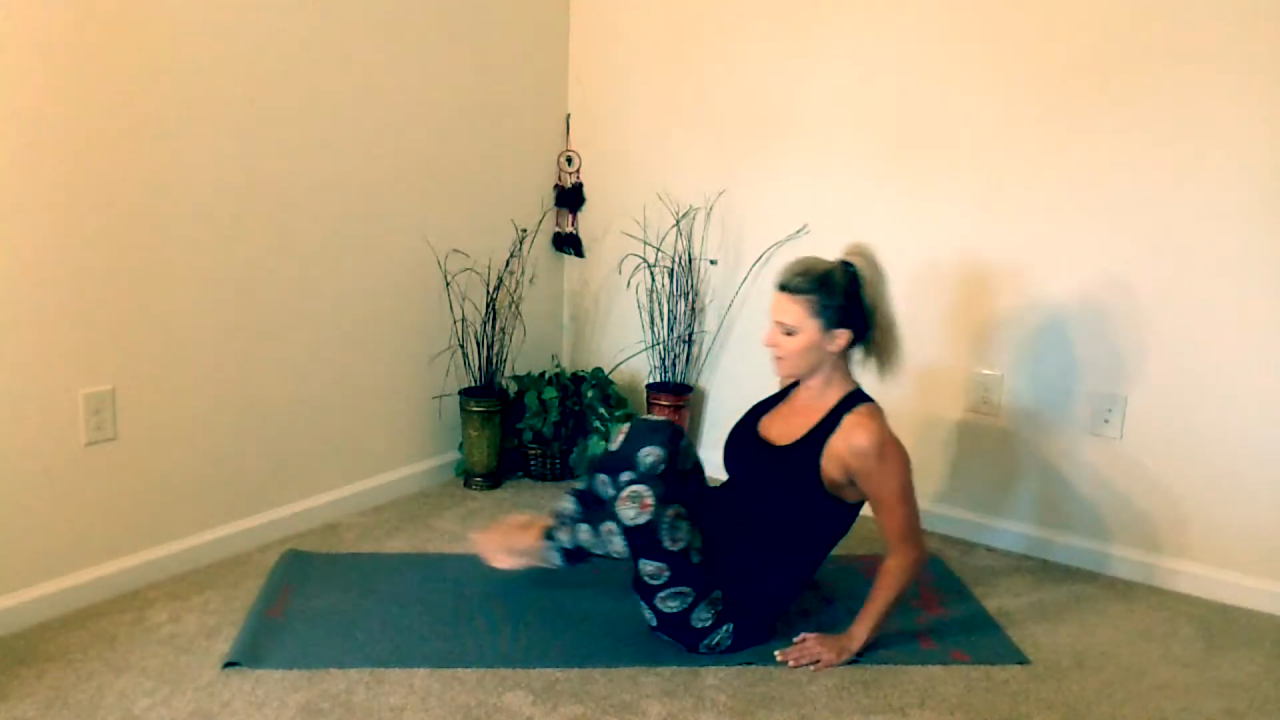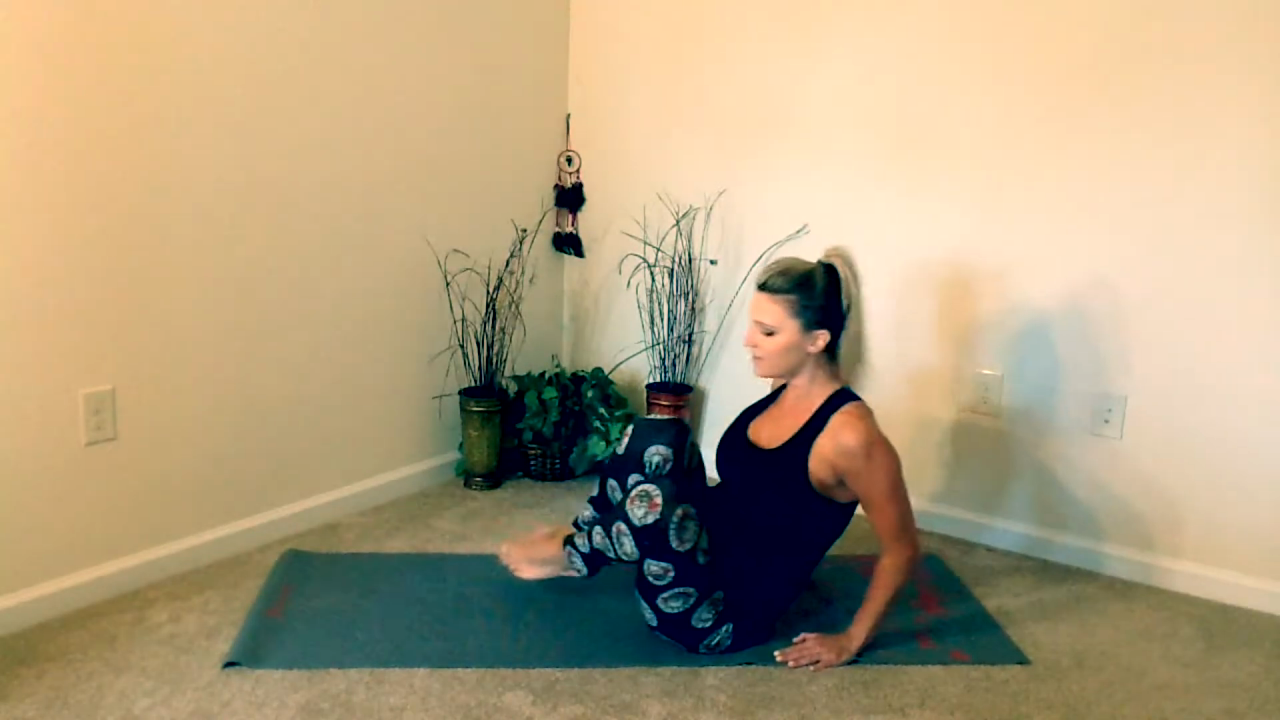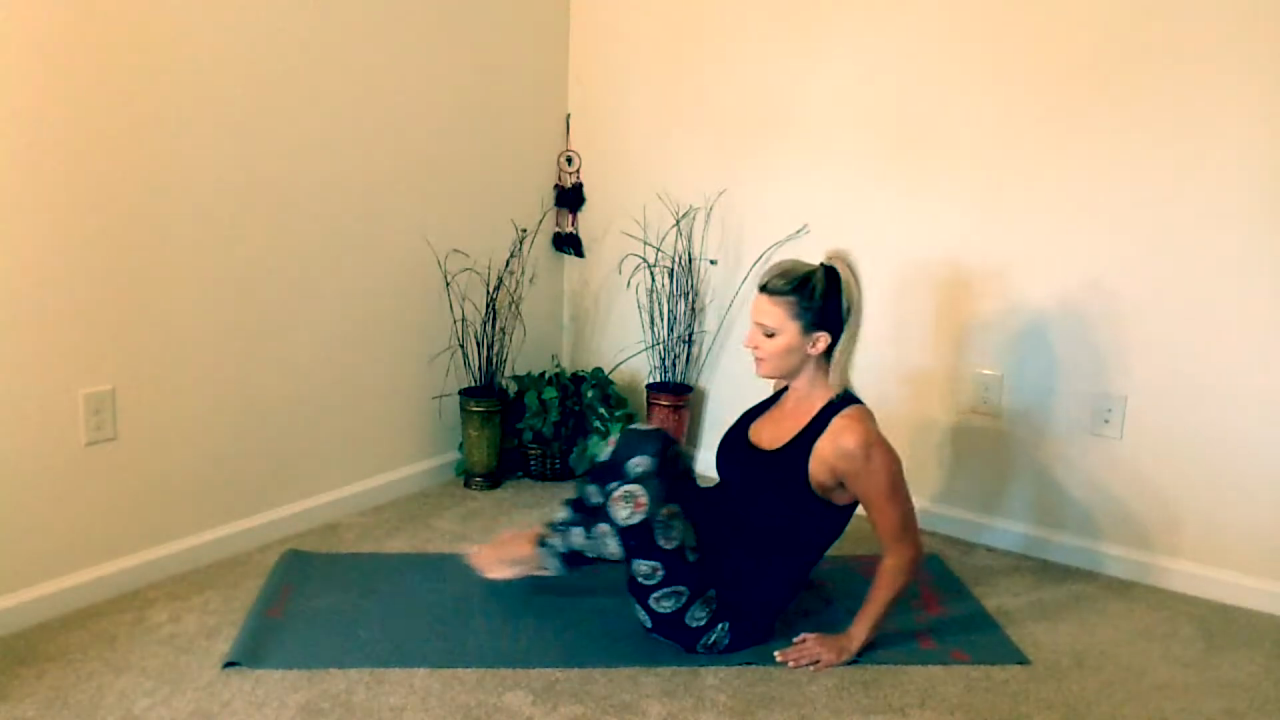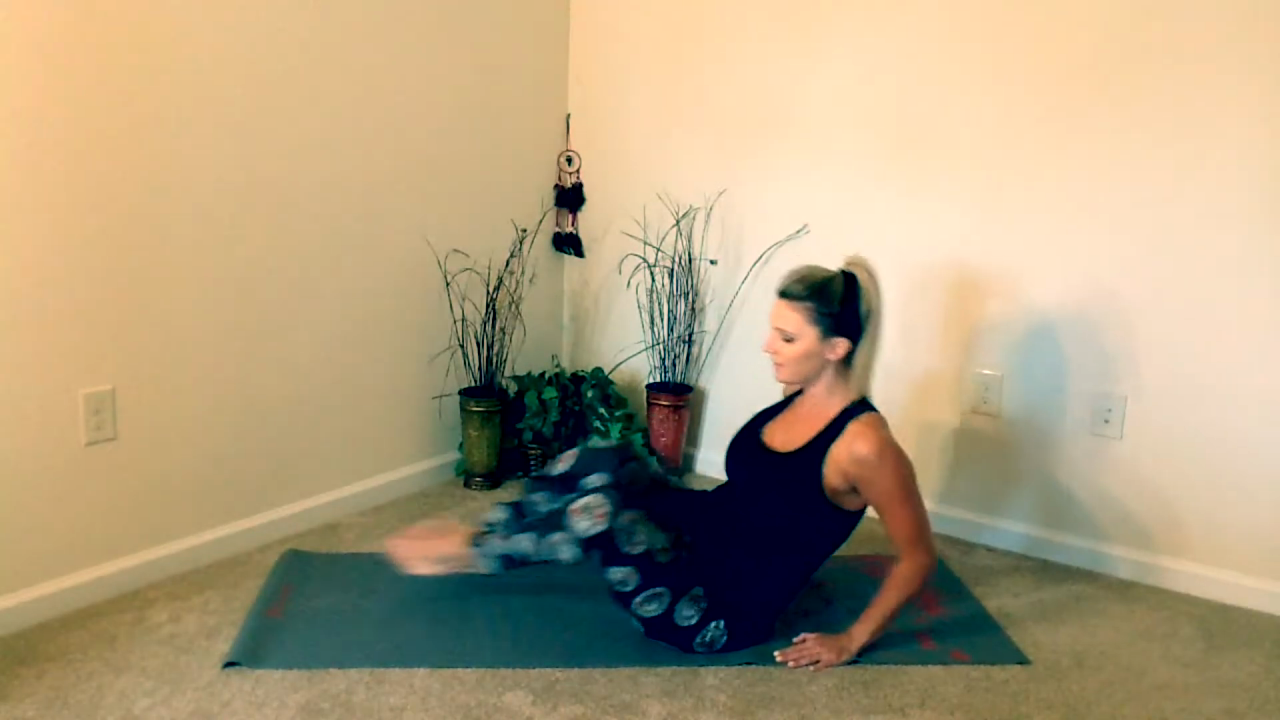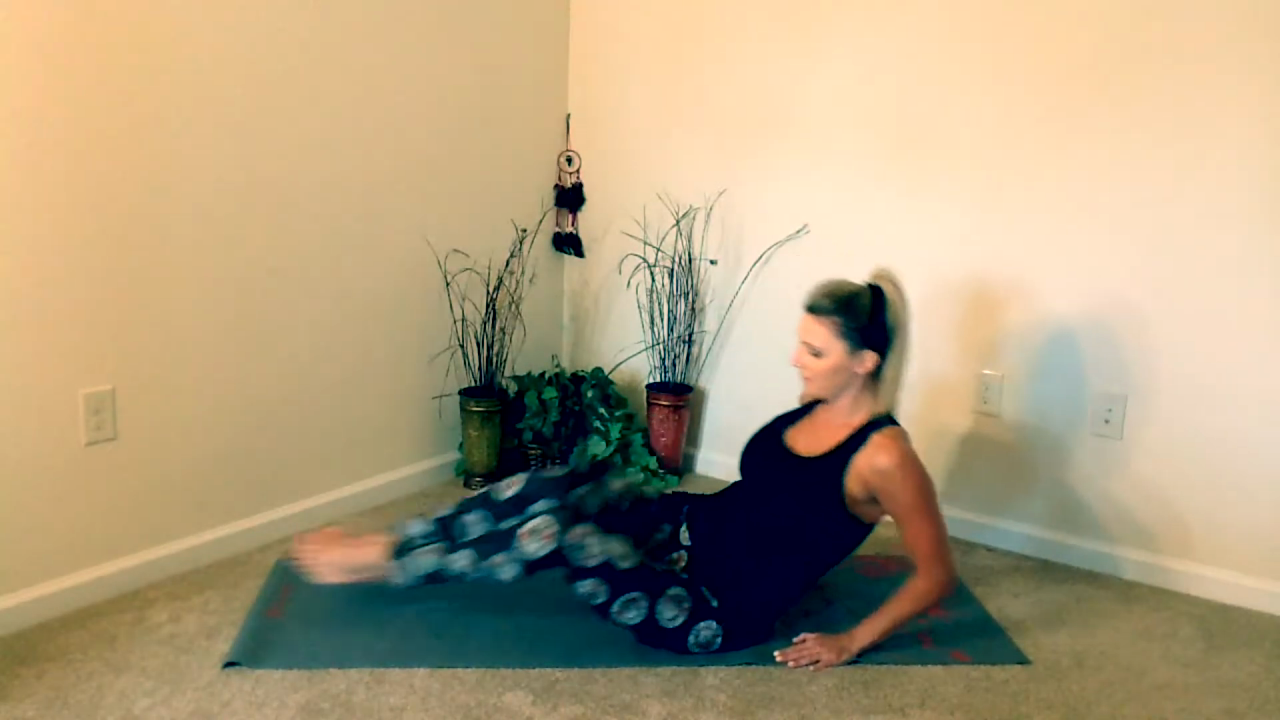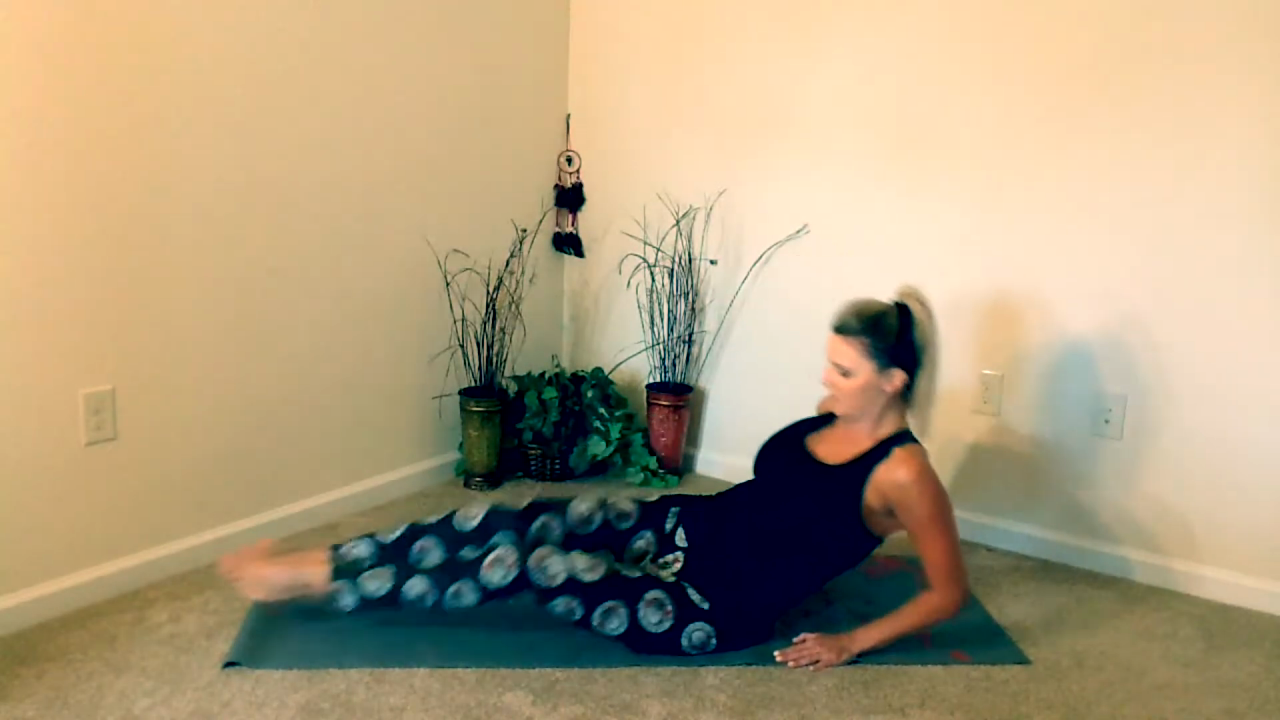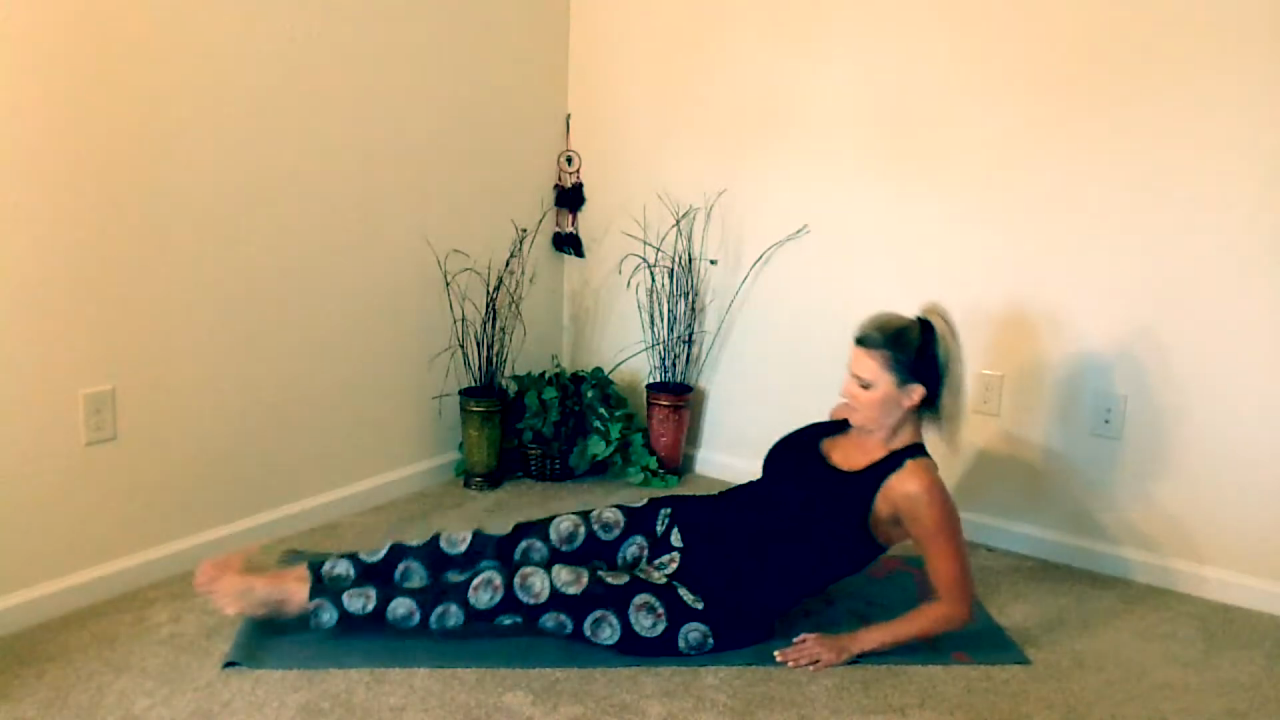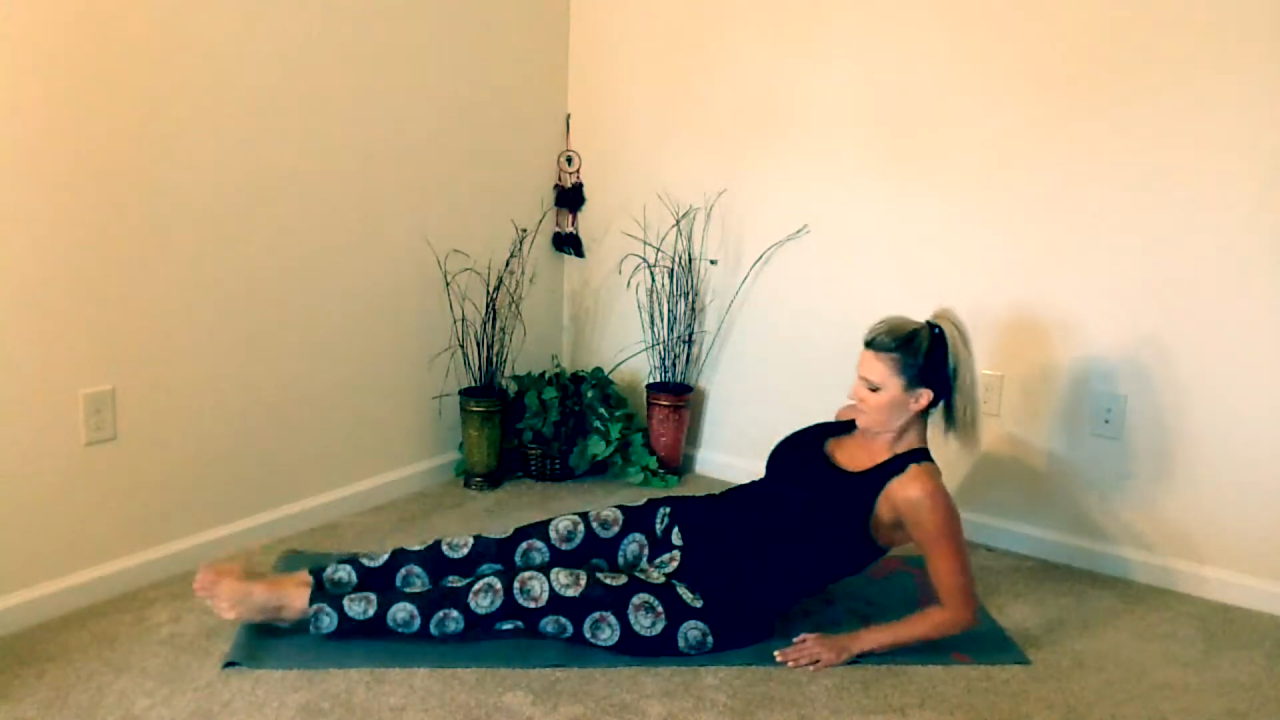
dt=0.1s
person 1, frame 1
left shoulder: (862, 438)
right shoulder: (802, 387)
left elbow: (906, 551)
left wrist: (851, 641)
left hip: (719, 617)
right hip: (709, 541)
left knee: (642, 482)
right knee: (650, 440)
left ankle: (555, 542)
right ankle: (564, 532)
person 1, frame 2
left shoulder: (850, 437)
right shoulder: (792, 387)
left elbow: (900, 549)
left wrist: (851, 640)
left knee: (651, 480)
right knee: (657, 440)
left ankle: (574, 552)
right ankle: (583, 543)
person 1, frame 3
left shoulder: (850, 437)
right shoulder: (795, 390)
left elbow: (902, 548)
left wrist: (850, 640)
left hip: (717, 614)
left knee: (637, 479)
right knee: (645, 447)
left ankle: (547, 551)
right ankle: (557, 541)
person 1, frame 4
left shoulder: (864, 445)
right shoulder: (807, 395)
left elbow: (917, 556)
left wrist: (849, 642)
left hip: (713, 616)
right hip: (704, 536)
left knee: (595, 494)
right knee: (601, 466)
left ankle: (478, 552)
right ankle: (486, 543)
person 1, frame 5
left shoulder: (888, 461)
right shoulder: (822, 400)
left elbow: (935, 572)
left wrist: (850, 641)
left hip: (716, 613)
right hip: (695, 528)
left knee: (558, 534)
right knee: (555, 491)
left ankle: (392, 562)
right ankle: (389, 549)
person 1, frame 6
left shoulder: (904, 476)
right shoulder: (839, 411)
left elbow: (949, 589)
left wrist: (849, 642)
left hip: (710, 613)
right hip: (688, 533)
left knee: (521, 560)
right knee: (524, 522)
left ankle: (329, 580)
right ankle: (328, 566)
person 1, frame 7
left shoulder: (912, 488)
right shoulder: (847, 420)
left elbow: (955, 603)
left wrist: (850, 642)
left hip: (709, 610)
right hip: (679, 529)
left knee: (515, 590)
right knee: (502, 549)
left ankle: (298, 602)
right ankle: (295, 584)
person 1, frame 8
left shoulder: (915, 492)
right shoulder: (853, 422)
left elbow: (958, 609)
left wrist: (849, 643)
left hip: (708, 608)
right hip: (680, 528)
left knee: (515, 594)
right knee: (505, 553)
left ankle: (298, 607)
right ankle: (294, 589)
